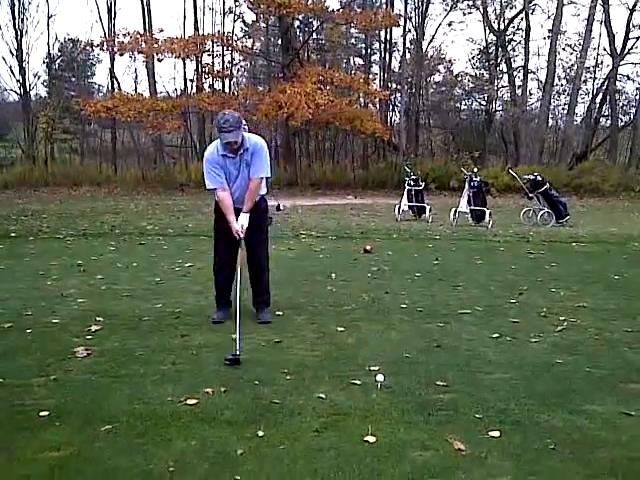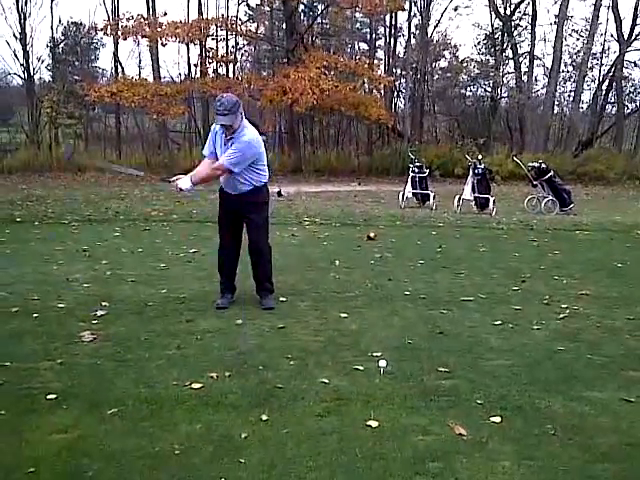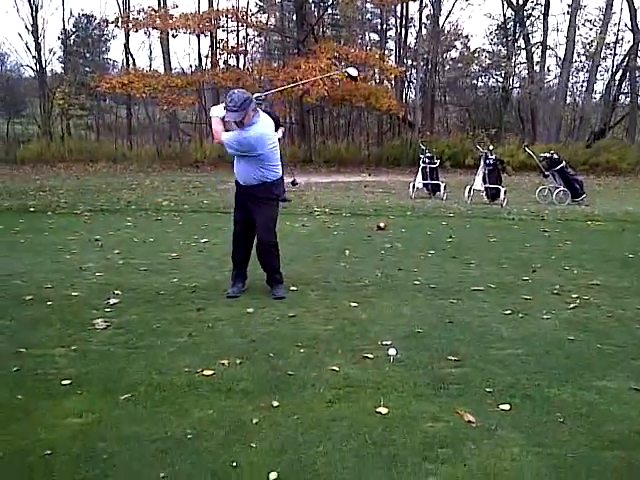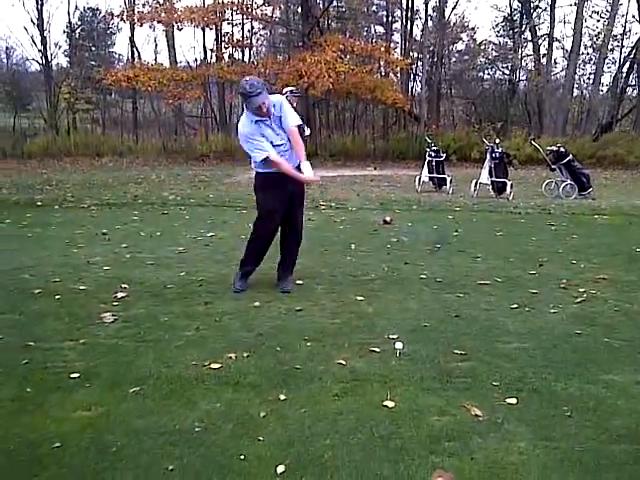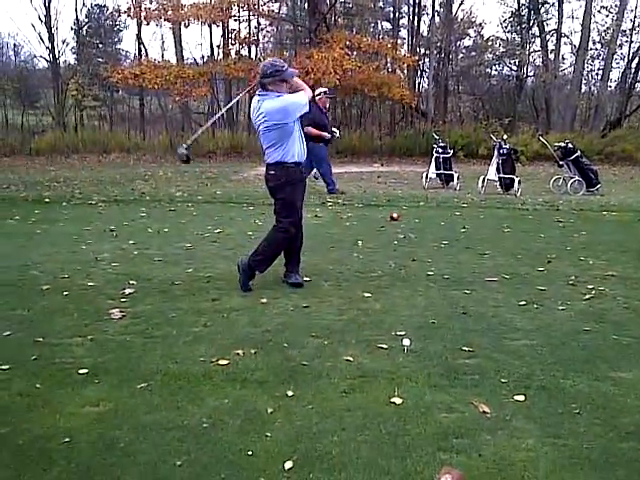
dt=0.4s
person 1, frame 1
left shoulder: (258, 145)
right shoulder: (211, 153)
left elbow: (255, 183)
right elbow: (222, 191)
left wrist: (245, 214)
right wrist: (232, 221)
left hip: (255, 208)
right hip: (226, 210)
left knee: (259, 259)
right knee: (222, 260)
left ankle: (262, 305)
right ankle: (222, 305)
person 1, frame 2
left shoulder: (248, 140)
right shoulder: (217, 129)
left elbow: (219, 169)
right elbow: (209, 159)
left wrist: (191, 182)
right wrist: (189, 177)
left hip: (254, 197)
right hip: (228, 195)
left knee: (259, 245)
right knee: (227, 245)
left ankle: (265, 291)
right ankle: (227, 291)
person 1, frame 3
left shoulder: (253, 135)
right shoulder: (252, 118)
left elbow: (221, 138)
right elbow: (236, 135)
left wrist: (215, 116)
right wrist: (224, 118)
left hip: (266, 191)
right hip: (244, 187)
left knee: (266, 238)
right knee: (241, 235)
left ankle: (276, 281)
right ankle: (239, 279)
person 1, frame 4
left shoulder: (278, 103)
right shoulder: (246, 127)
left elbow: (294, 134)
right elbow: (270, 158)
left wrist: (304, 163)
right wrist: (298, 176)
left hip: (294, 174)
right hip: (269, 181)
left knee: (293, 229)
right knee: (264, 229)
left ankle: (284, 275)
right ankle: (243, 273)
person 1, frame 5
left shoulder: (259, 101)
right shoulder: (282, 105)
right elbow: (308, 93)
left wrist: (287, 79)
right wrist: (292, 81)
left hip: (285, 170)
right hip: (285, 173)
left knee: (294, 222)
right knee: (286, 224)
left ankle: (292, 270)
right ankle: (251, 265)
